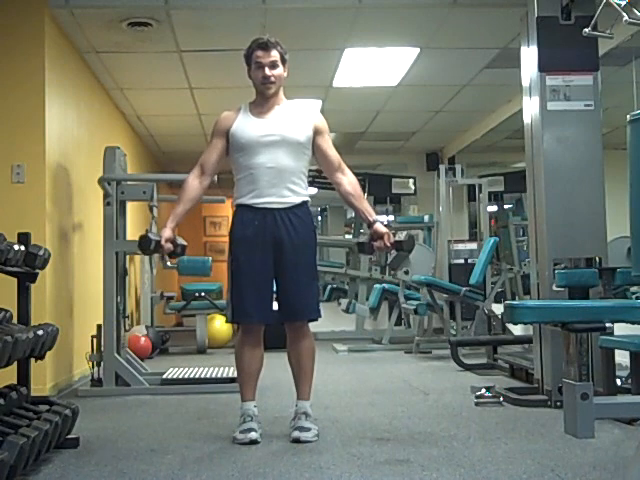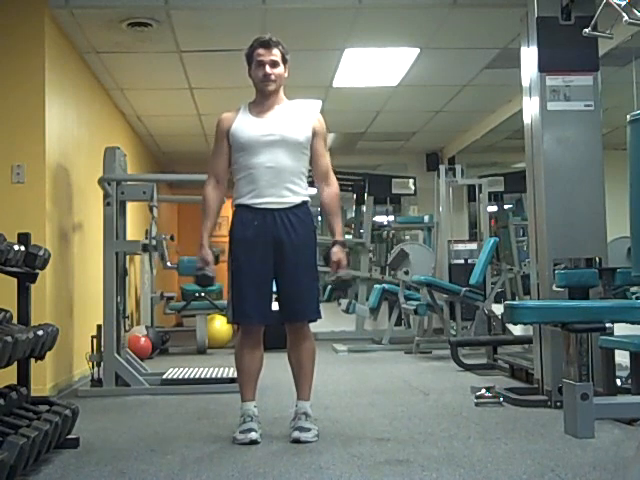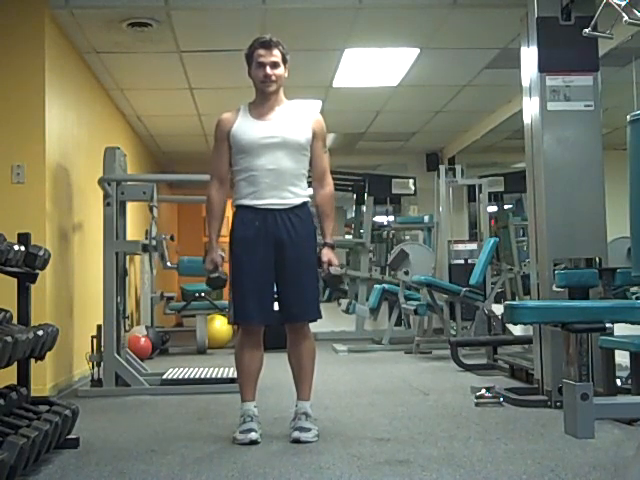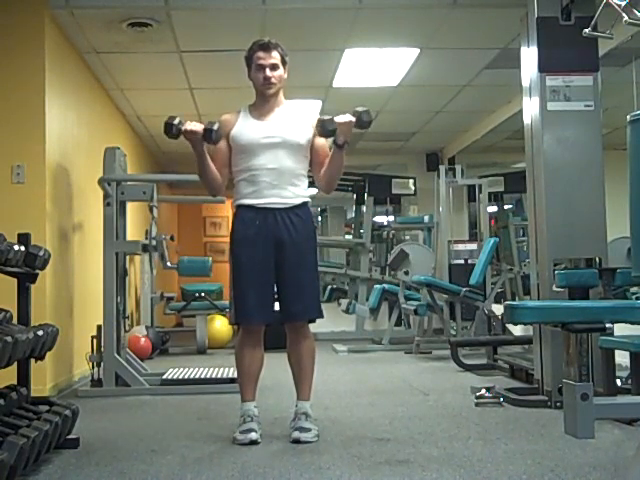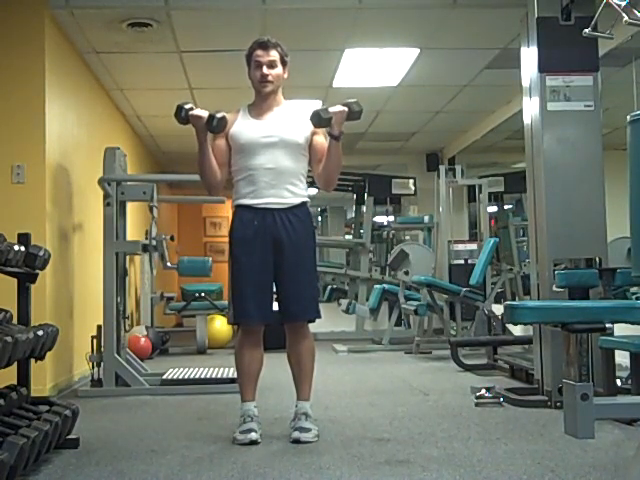
dt=1s
person 1, frame 1
left shoulder: (309, 117)
right shoulder: (230, 121)
left elbow: (340, 173)
right elbow: (201, 174)
left wrist: (372, 220)
right wrist: (171, 224)
left hip: (295, 220)
right hip: (249, 223)
left knee: (298, 320)
right knee: (249, 323)
left ankle: (303, 410)
right ankle: (248, 412)
person 1, frame 2
left shoulder: (309, 117)
right shoulder: (230, 122)
left elbow: (327, 181)
right elbow: (216, 184)
left wrist: (338, 239)
right wrist: (204, 240)
left hip: (295, 221)
right hip: (249, 223)
left knee: (299, 322)
right knee: (249, 323)
left ankle: (303, 410)
right ankle: (248, 412)
person 1, frame 3
left shoulder: (310, 119)
right shoulder: (230, 122)
left elbow: (323, 184)
right elbow: (218, 185)
left wrist: (328, 241)
right wrist: (212, 243)
left hip: (296, 221)
right hip: (249, 224)
left knee: (299, 321)
right knee: (250, 323)
left ankle: (303, 410)
right ankle: (249, 412)
person 1, frame 4
left shoulder: (309, 119)
right shoulder: (230, 123)
left elbow: (326, 183)
right elbow: (216, 187)
left wrist: (340, 143)
right wrist: (198, 148)
left hip: (296, 218)
right hip: (250, 221)
left knee: (299, 320)
right knee: (250, 321)
left ankle: (303, 411)
right ankle: (249, 412)
person 1, frame 5
left shoulder: (308, 119)
right shoulder: (230, 123)
left elbow: (327, 181)
right elbow: (214, 185)
left wrist: (336, 134)
right wrist: (202, 137)
left hip: (294, 219)
right hip: (249, 222)
left knee: (299, 320)
right knee: (249, 322)
left ankle: (303, 411)
right ankle: (249, 412)
